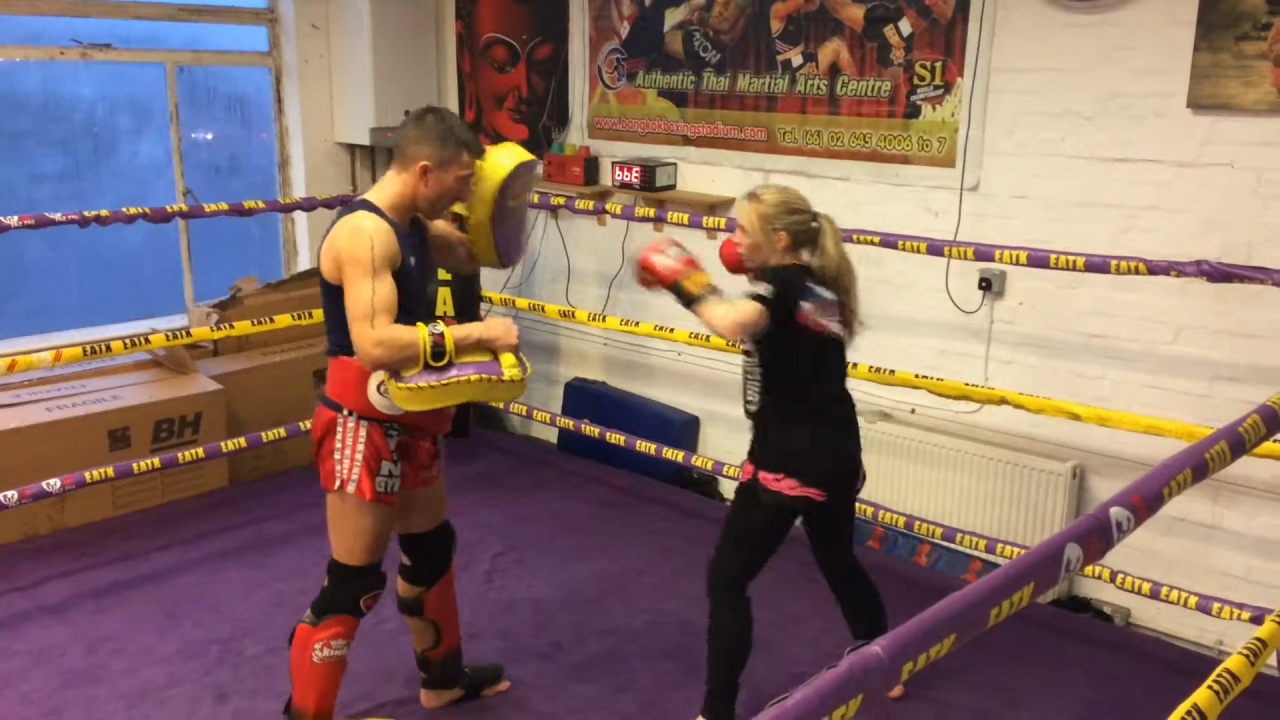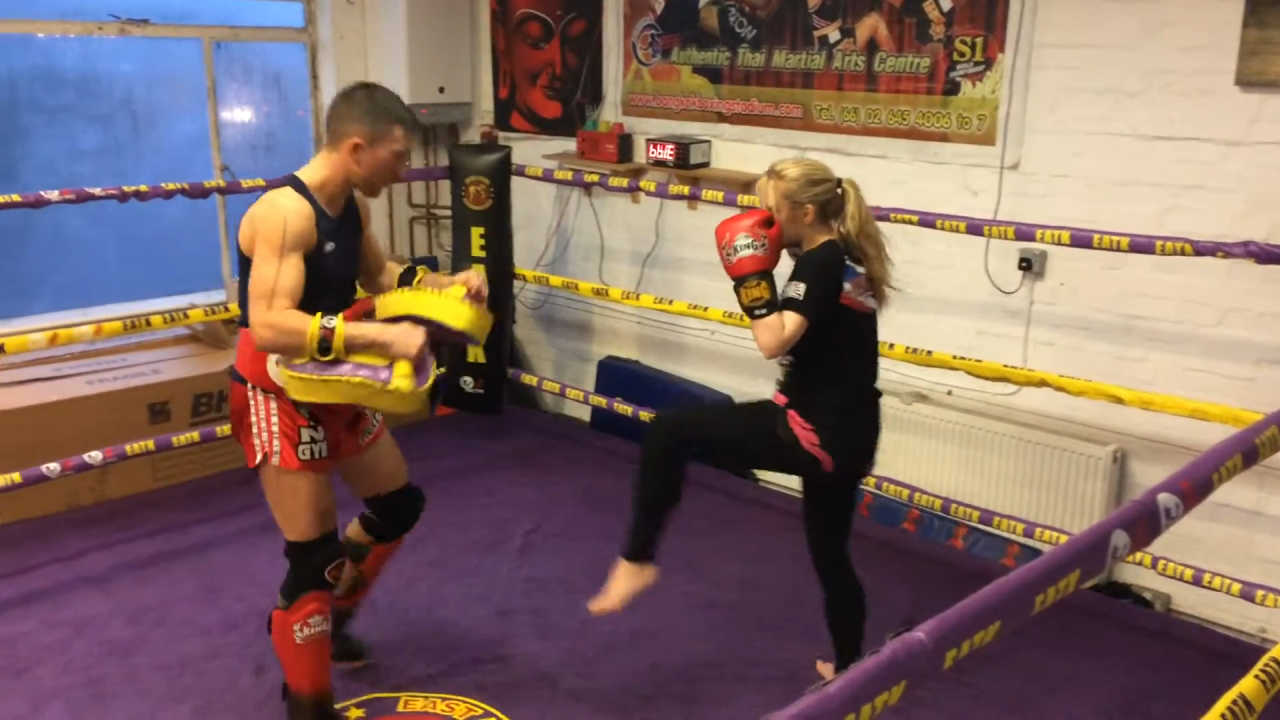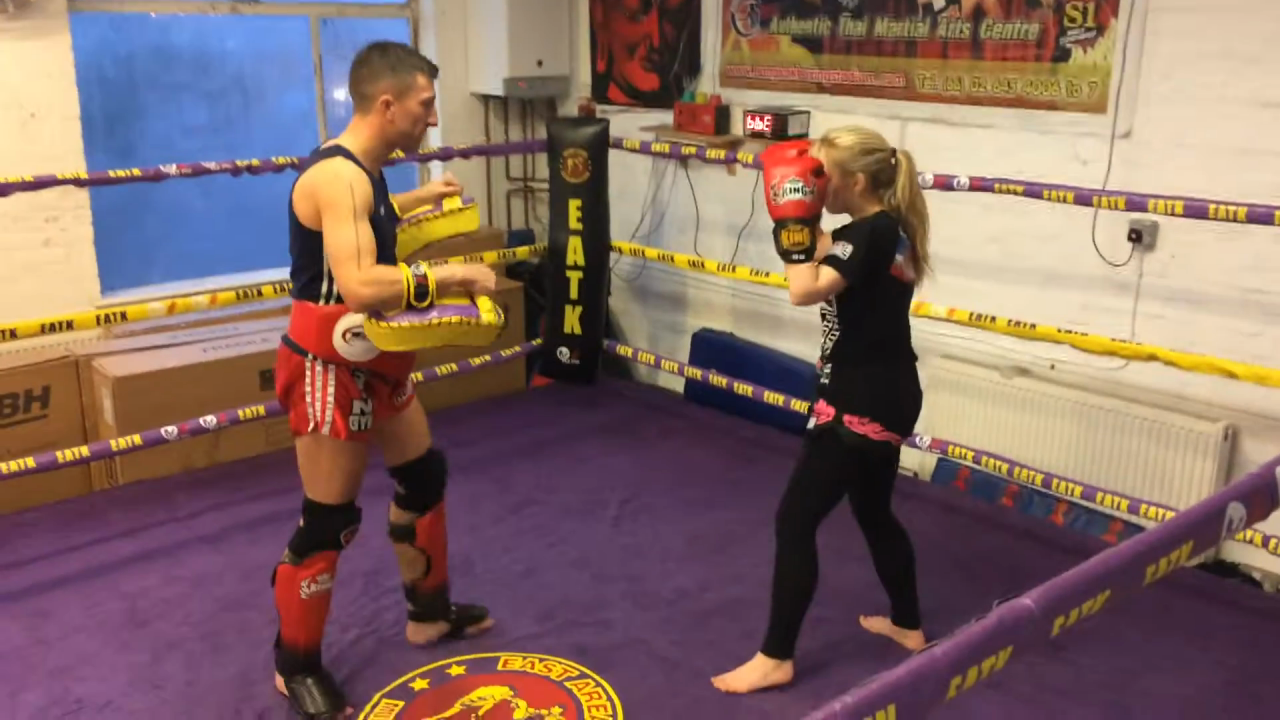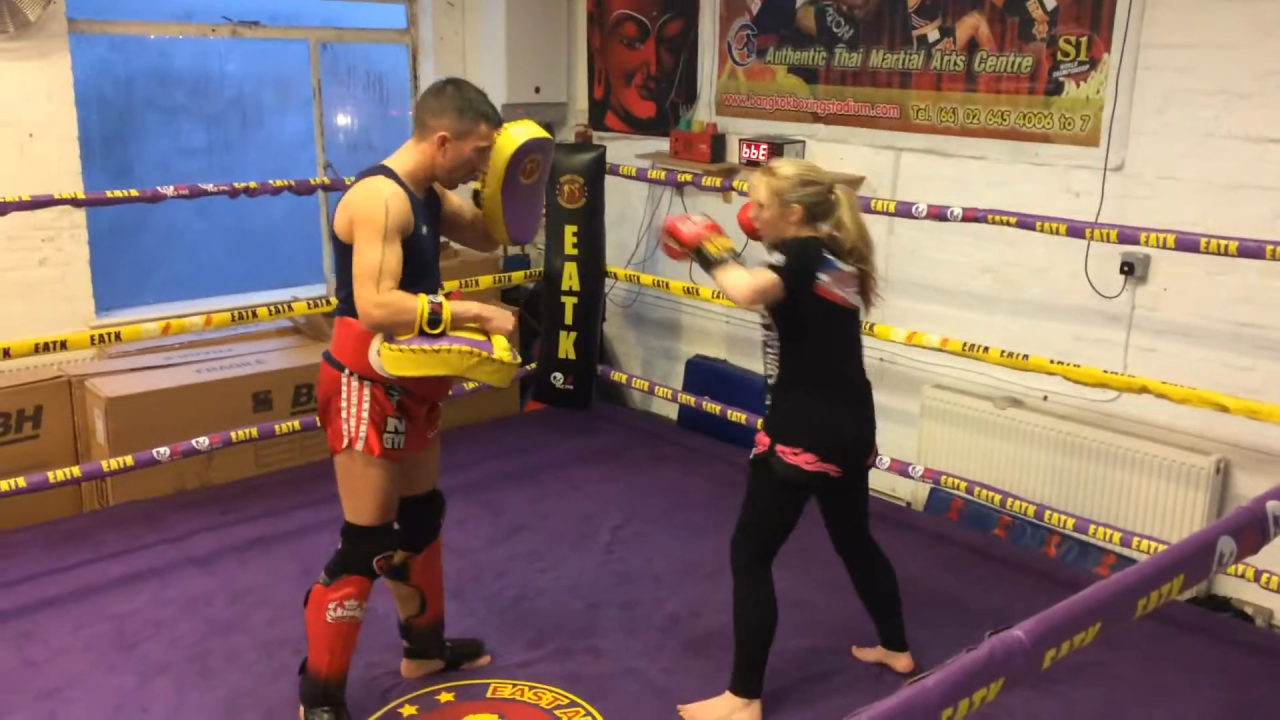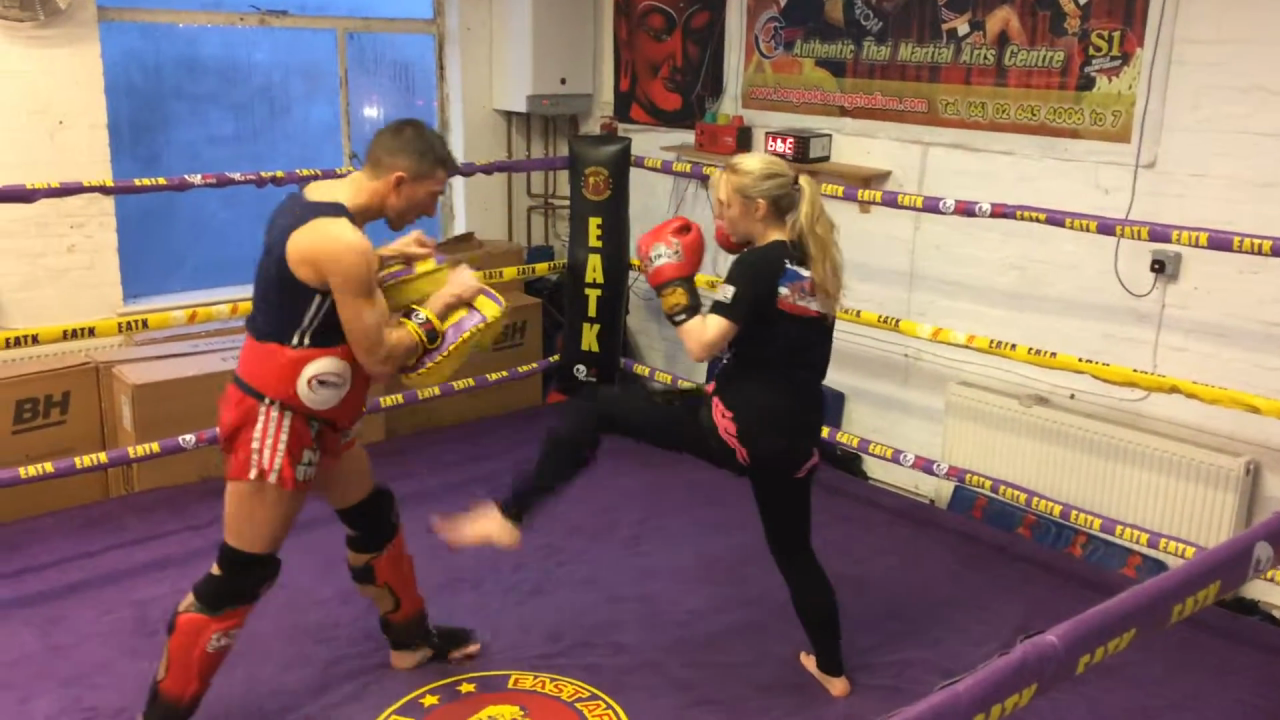
dt=1s
person 1, frame 1
left shoulder: (409, 220)
right shoulder: (364, 232)
right elbow: (375, 345)
right wrist: (477, 334)
left hip: (408, 421)
right hip: (363, 426)
left knee: (431, 551)
right knee: (353, 584)
person 1, frame 2
left shoulder: (350, 202)
right shoulder: (283, 213)
left elbow: (376, 274)
right elbow: (268, 327)
left wrist: (445, 284)
right wrist: (381, 336)
right hip: (281, 400)
left knee: (398, 503)
right knee: (315, 557)
left ankle: (328, 622)
person 1, frame 3
left shoulder: (361, 167)
right shoulder: (338, 177)
right elbow: (362, 286)
left wrist: (419, 198)
right wrist: (457, 277)
left hip: (374, 358)
right hip: (329, 366)
left knee: (424, 476)
right knee: (329, 522)
left ankle: (429, 610)
right ankle: (296, 666)
person 1, frame 4
left shoulder: (426, 192)
right shoulder: (379, 197)
left elbow: (486, 236)
right elbow: (376, 307)
right wrist: (474, 312)
left hip: (408, 385)
right hip: (366, 387)
left knee: (421, 517)
right knee: (366, 546)
left ankle: (424, 645)
person 1, frame 5
left shoulder: (315, 200)
right shoulder: (340, 241)
right elbow: (380, 356)
left wrist: (387, 256)
right wrist: (449, 298)
left hip: (319, 405)
right hip: (278, 414)
left knee: (374, 516)
right knee: (241, 574)
left ankle: (411, 637)
person 2, frame 1
left shoulder: (782, 280)
right shoulder: (815, 285)
left elbow: (733, 324)
left wrist: (682, 277)
right wrist: (749, 281)
left hip: (788, 459)
right hip: (837, 453)
left knee: (727, 579)
right knee: (839, 561)
person 2, frame 2
left shoulder: (817, 263)
right shoulder: (852, 258)
left elbow: (772, 342)
left wrist: (750, 275)
left hip: (807, 425)
right hip: (853, 434)
left knee: (670, 432)
right knee: (830, 551)
left ankle: (637, 561)
right ankle: (847, 668)
person 2, frame 3
left shoulder: (870, 234)
right shoulder: (888, 228)
left elbow: (805, 289)
right elbow: (827, 261)
left wrist: (791, 219)
right wrist: (805, 217)
left hip: (860, 402)
right hip: (887, 397)
left knee: (796, 520)
right knee: (873, 510)
left ankle: (775, 659)
right ankle: (907, 624)
person 2, frame 4
left shoulder: (799, 251)
right shoulder: (834, 258)
left elbow: (744, 290)
left wrist: (706, 246)
left hip: (802, 434)
right hip: (849, 428)
left knee: (749, 555)
right knee: (854, 537)
right ankle: (896, 649)
person 2, frame 5
left shoulder: (757, 265)
right shoulder: (812, 263)
left elbow: (700, 346)
left wrist: (673, 282)
left hip: (736, 424)
right hip: (792, 439)
left knee: (595, 412)
right knee: (794, 549)
left ankle: (506, 517)
right ankle: (832, 669)
